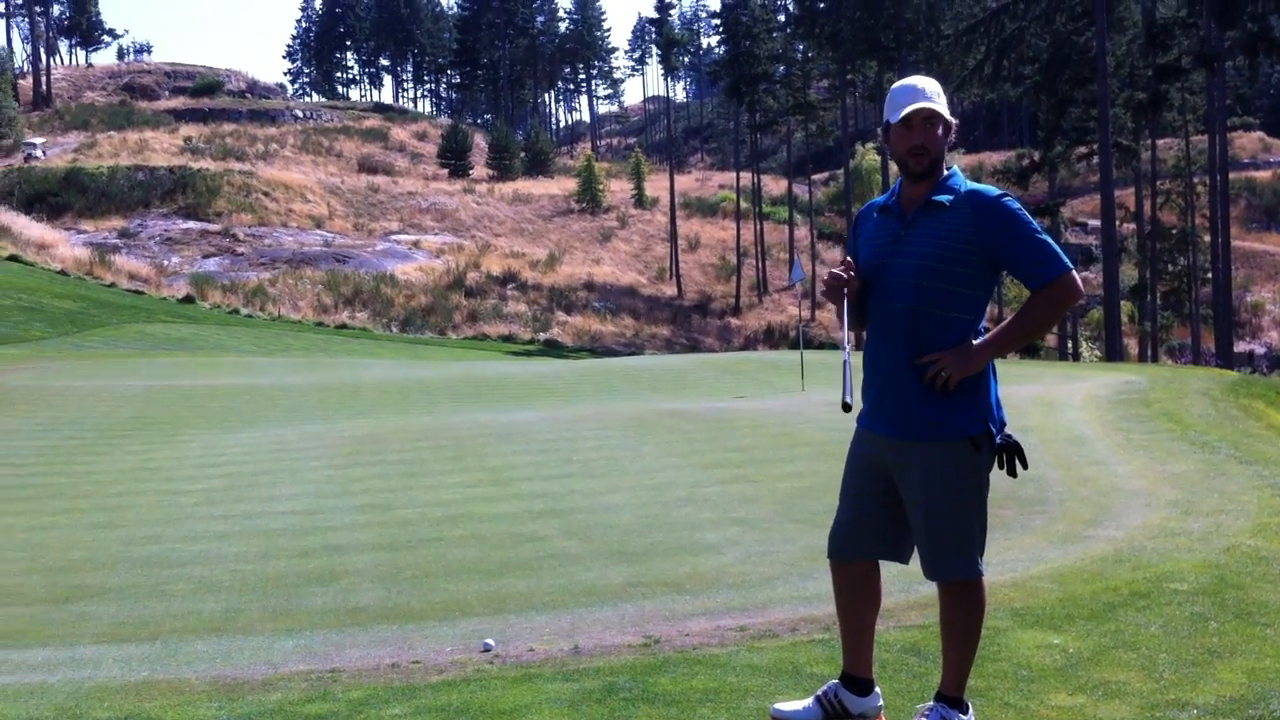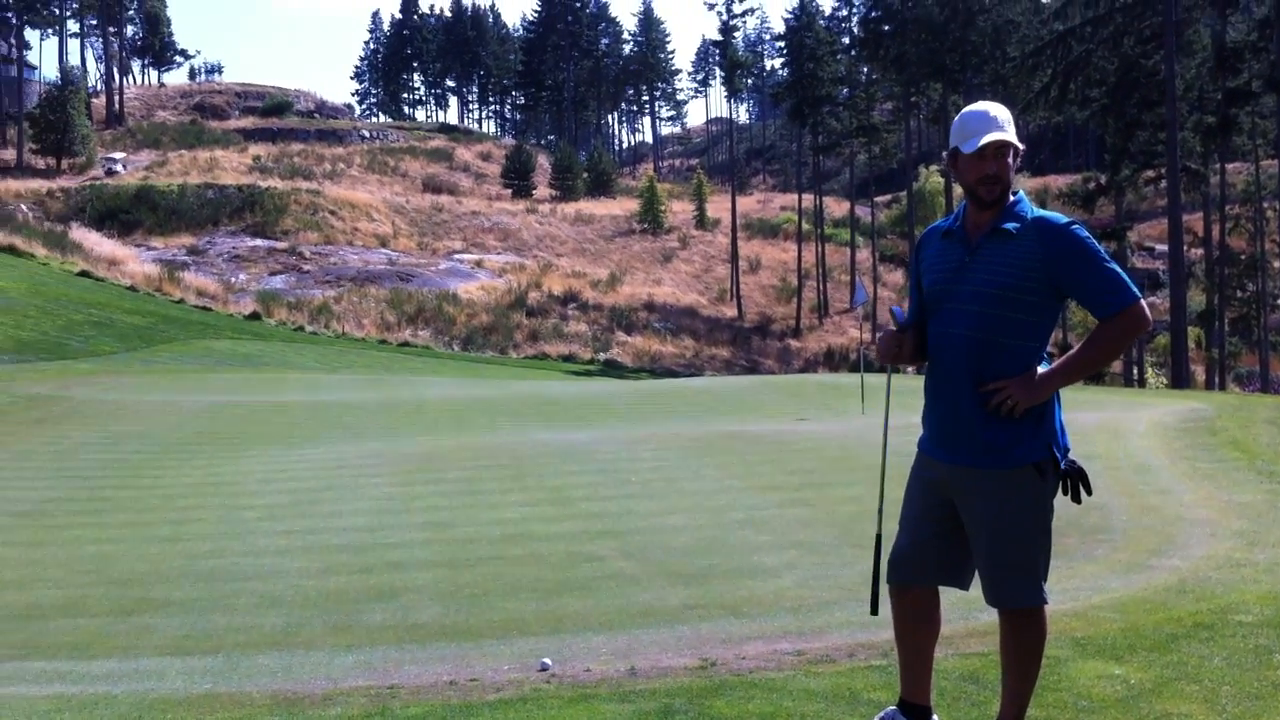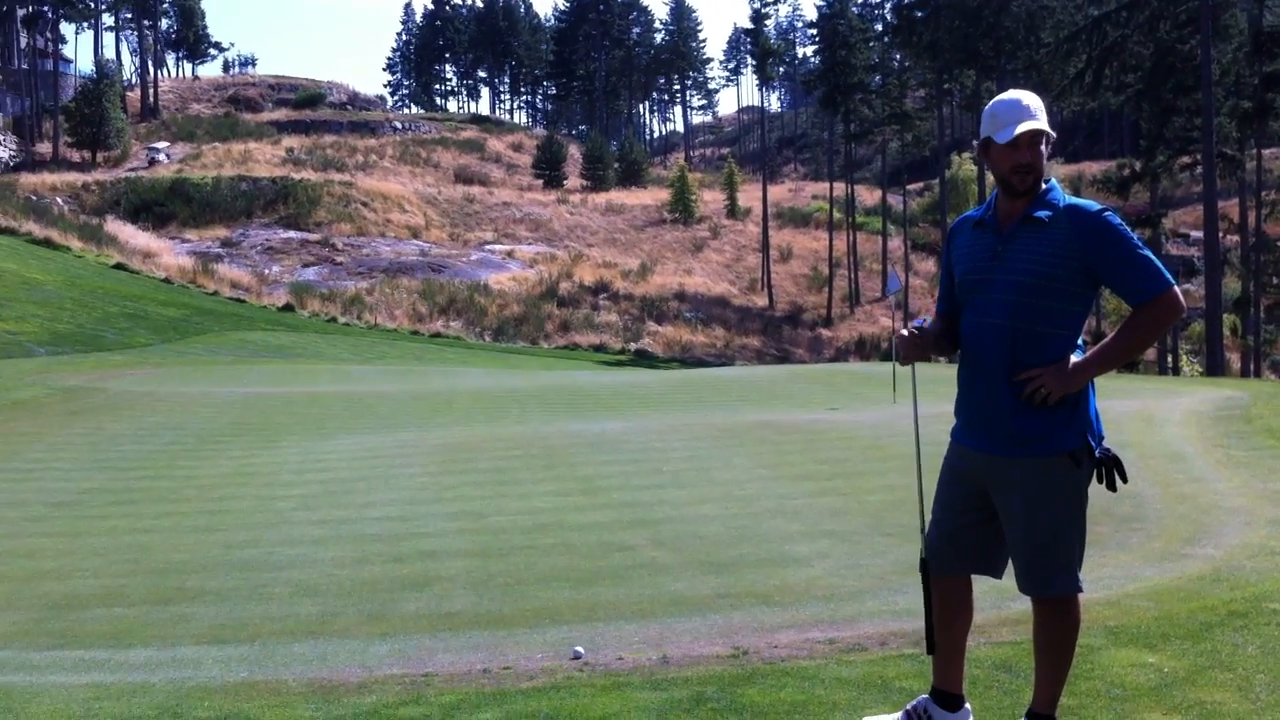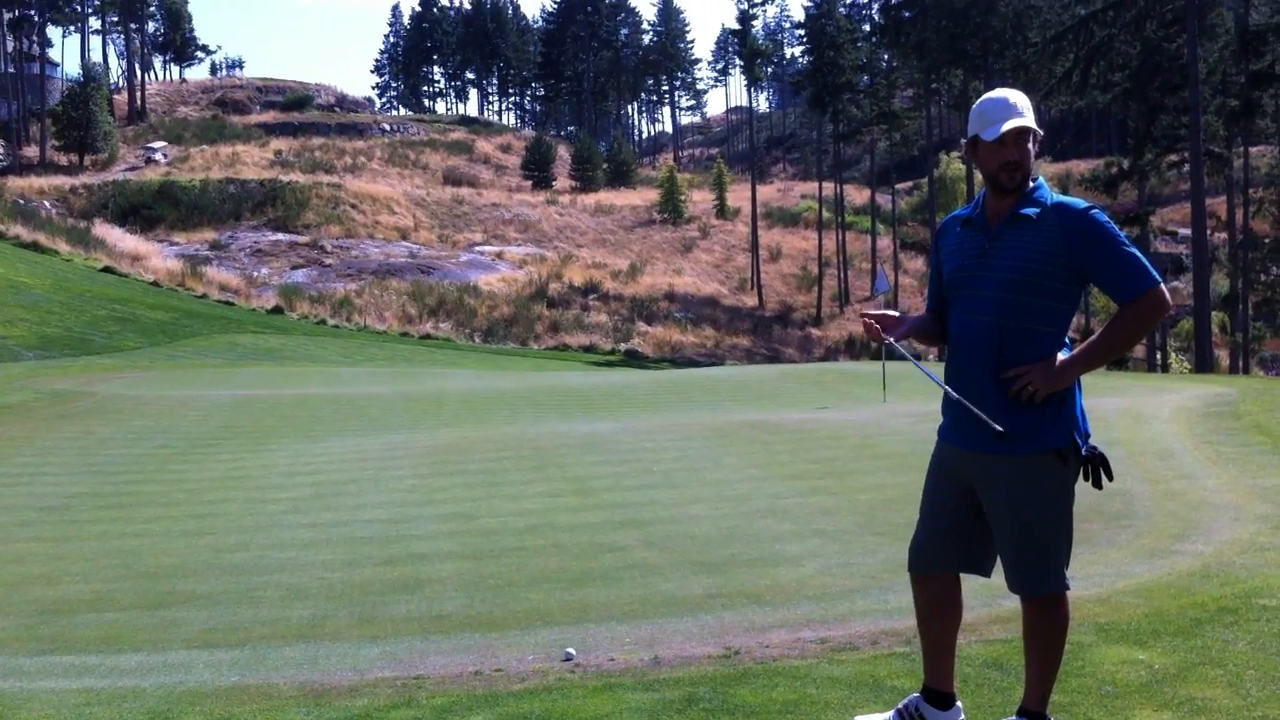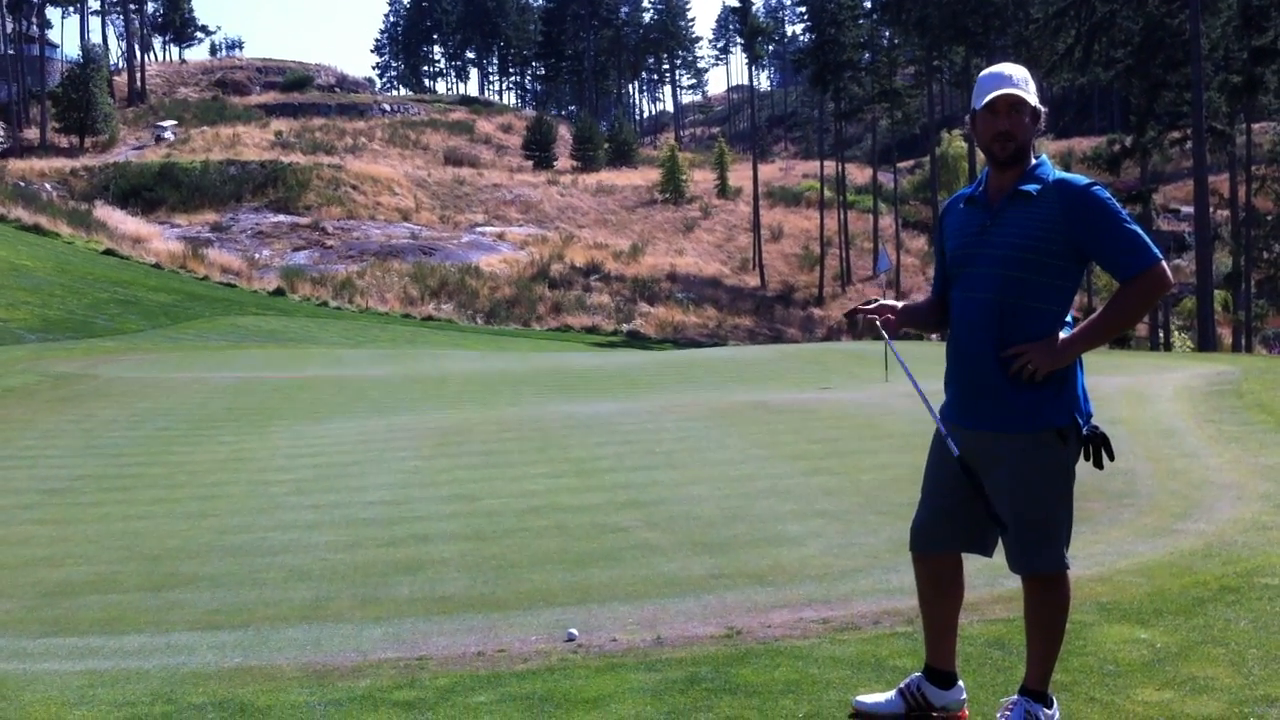
dt=0.5s
person 1, frame 1
left shoulder: (986, 209)
right shoulder: (869, 218)
left elbow: (1064, 287)
left wrist: (984, 349)
right wrist: (842, 293)
left hip: (951, 428)
right hip: (877, 423)
left knee: (955, 569)
right knee: (850, 552)
person 1, frame 2
left shoulder: (1054, 236)
right shoulder: (931, 242)
left elbow: (1132, 316)
left wrist: (1050, 378)
right wrist: (899, 346)
left hip: (1015, 456)
right hip: (939, 450)
left knee: (1018, 597)
right knee: (909, 578)
person 1, frame 3
left shoulder: (1085, 224)
right shoulder: (962, 232)
left elbow: (1165, 302)
left wrist: (1083, 368)
right wrist: (925, 341)
left hip: (1048, 445)
right hip: (971, 440)
left knee: (1050, 586)
right knee: (941, 567)
person 1, frame 4
left shoulder: (1072, 221)
right shoulder: (952, 231)
left elbow: (1151, 300)
left wrist: (1070, 366)
right wrist: (904, 325)
left hip: (1036, 443)
right hip: (959, 439)
left knee: (1039, 584)
right knee: (930, 566)
person 1, frame 5
left shoulder: (1074, 198)
right shoulder: (957, 209)
left elbow: (1153, 277)
left wrist: (1071, 343)
right wrist: (901, 313)
left hip: (1037, 420)
right hip: (960, 417)
left knee: (1040, 563)
right knee: (932, 544)
